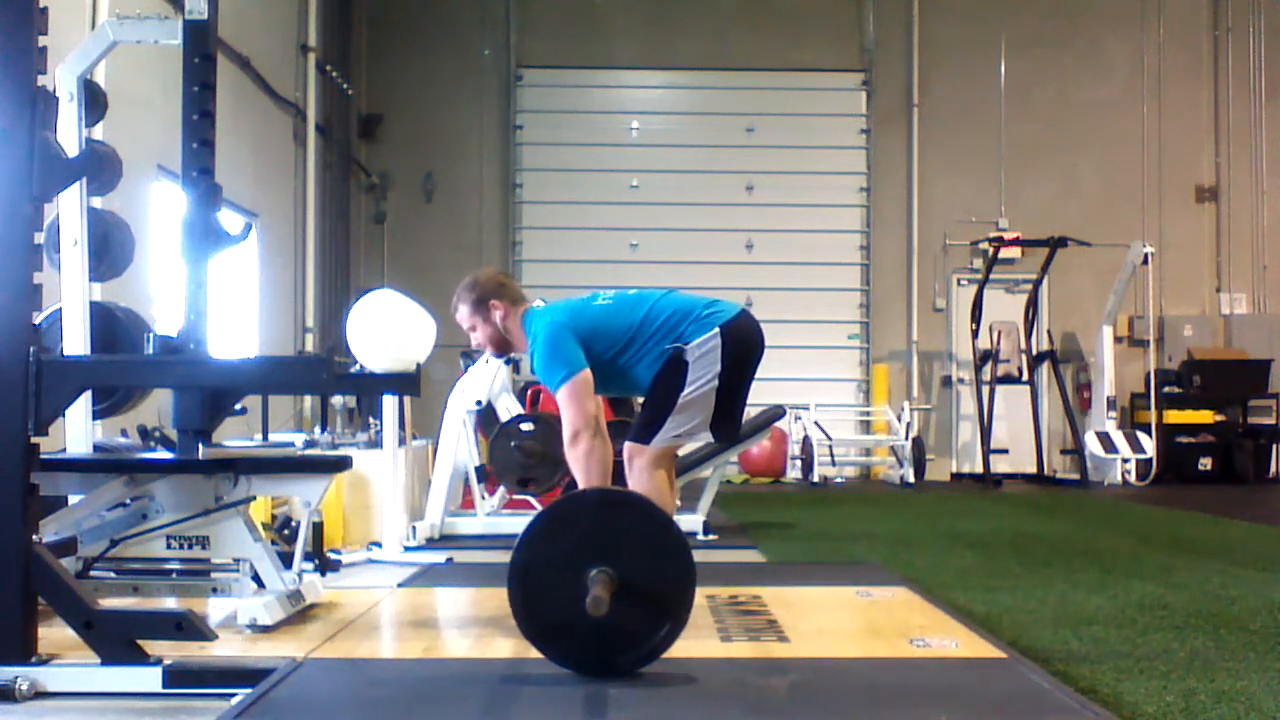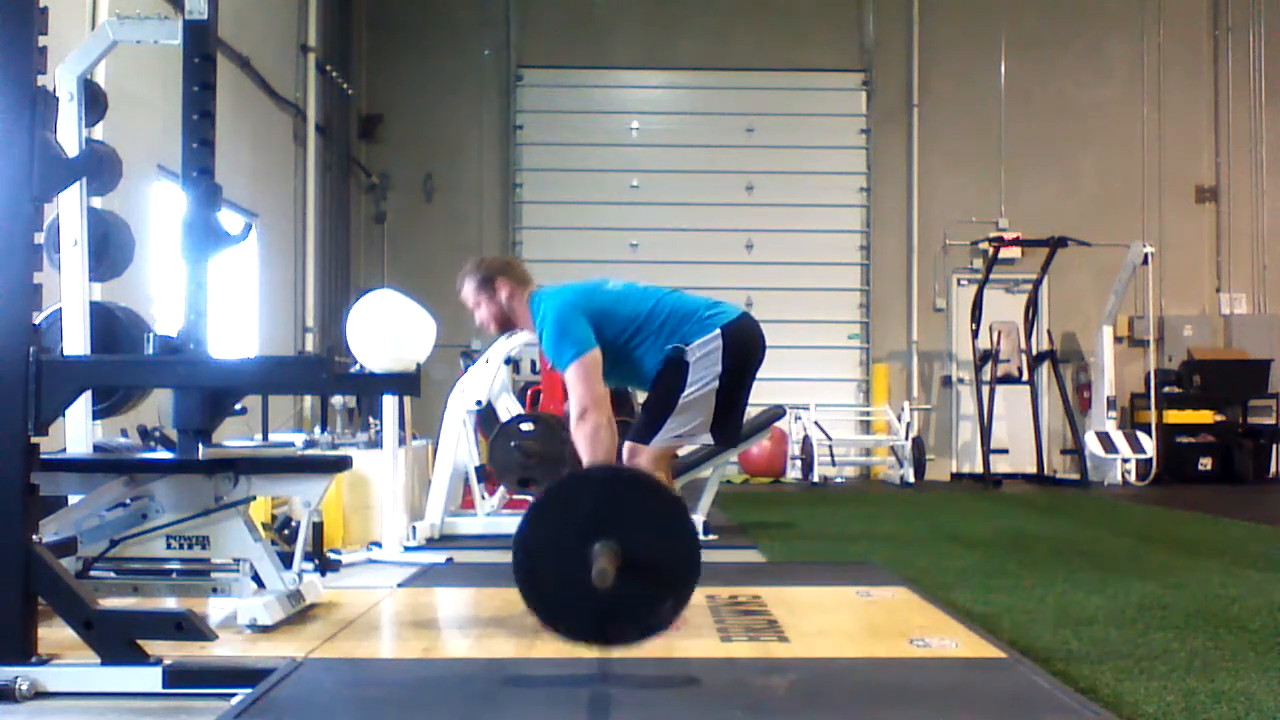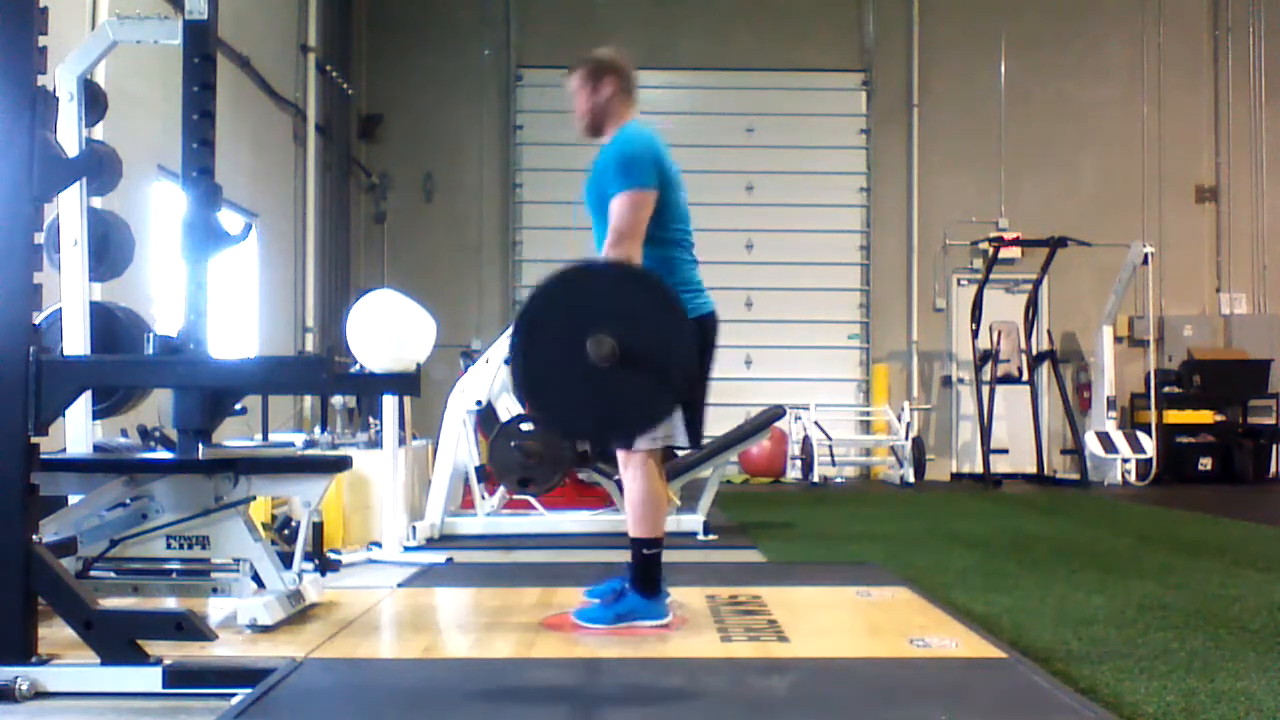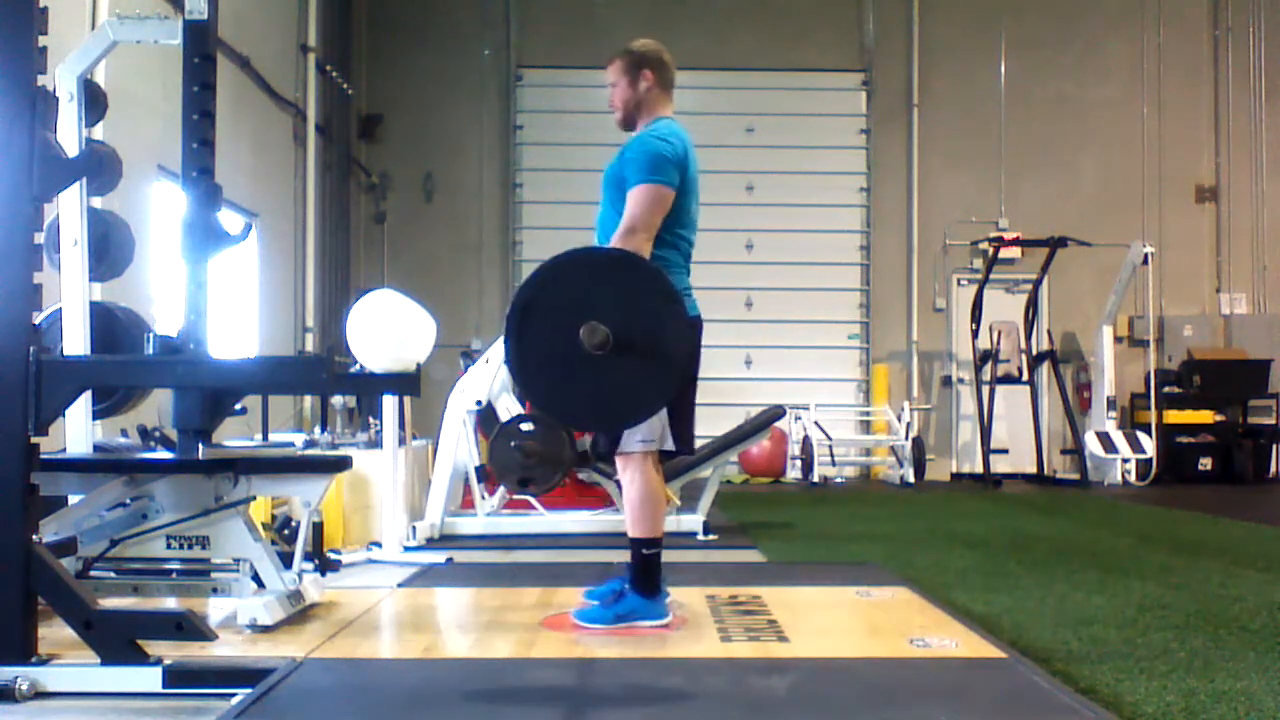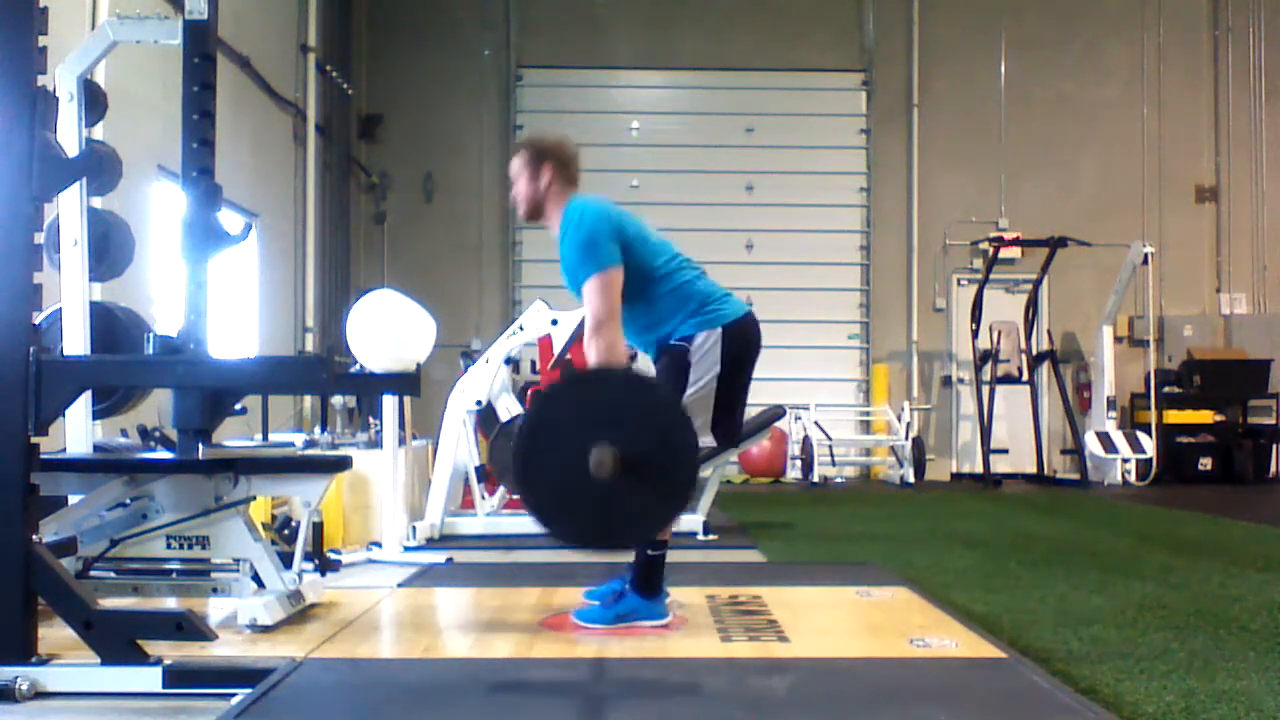
dt=0.5s
person 1, frame 1
left shoulder: (548, 334)
right shoulder: (553, 322)
left elbow: (580, 435)
right elbow: (593, 433)
left hip: (715, 338)
right hip: (727, 332)
left knee: (642, 455)
right knee: (653, 454)
person 1, frame 2
left shoulder: (558, 323)
right shoulder: (554, 311)
left elbow: (588, 415)
right elbow: (597, 412)
left hip: (714, 338)
right hip: (718, 335)
left knee: (642, 456)
right knee: (650, 455)
person 1, frame 3
left shoulder: (628, 148)
right shoulder: (630, 147)
left elbow: (624, 242)
left knee: (639, 452)
right knee: (638, 450)
left ankle: (645, 594)
right ankle: (643, 578)
person 1, frame 4
left shoulder: (655, 144)
right shoulder: (661, 143)
left elbow: (634, 237)
left knee: (636, 454)
right knee: (636, 453)
left ankle: (645, 595)
right ankle: (642, 579)
person 1, frame 5
left shoulder: (583, 225)
right shoulder: (586, 218)
left elbow: (604, 327)
right elbow: (606, 324)
left hip: (710, 333)
right hip: (710, 333)
left ankle: (645, 596)
right ankle: (643, 580)
